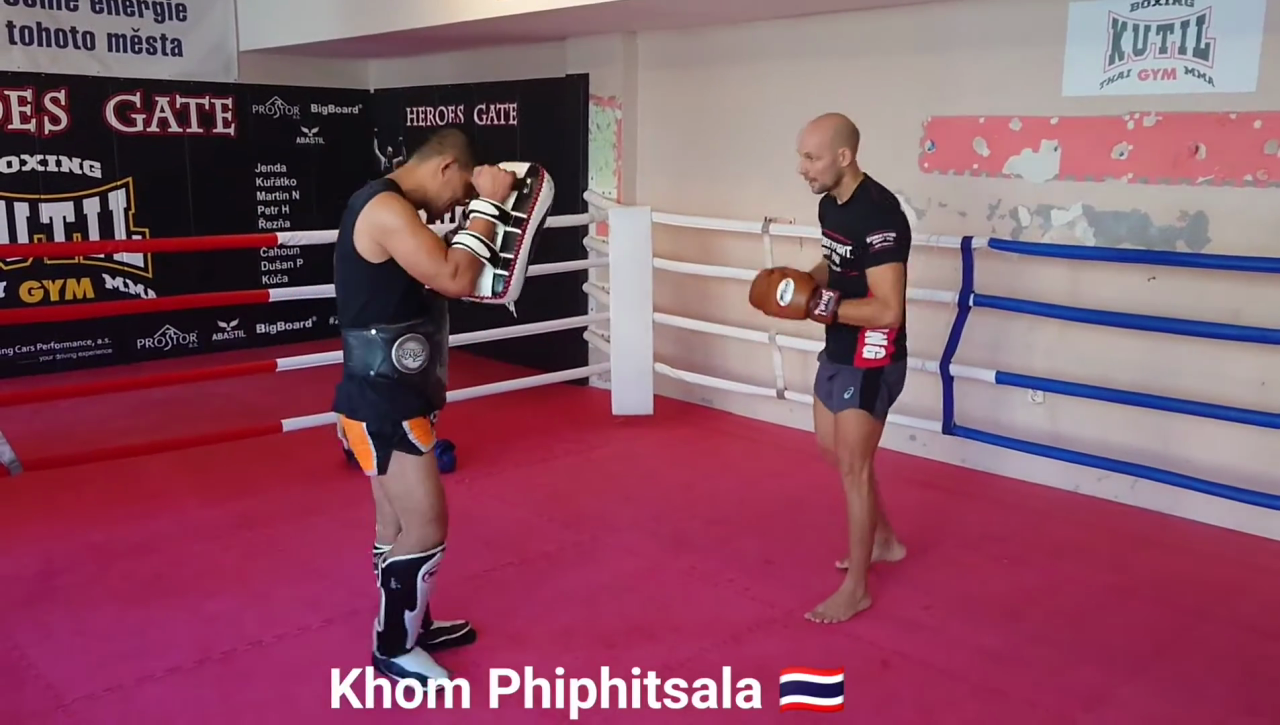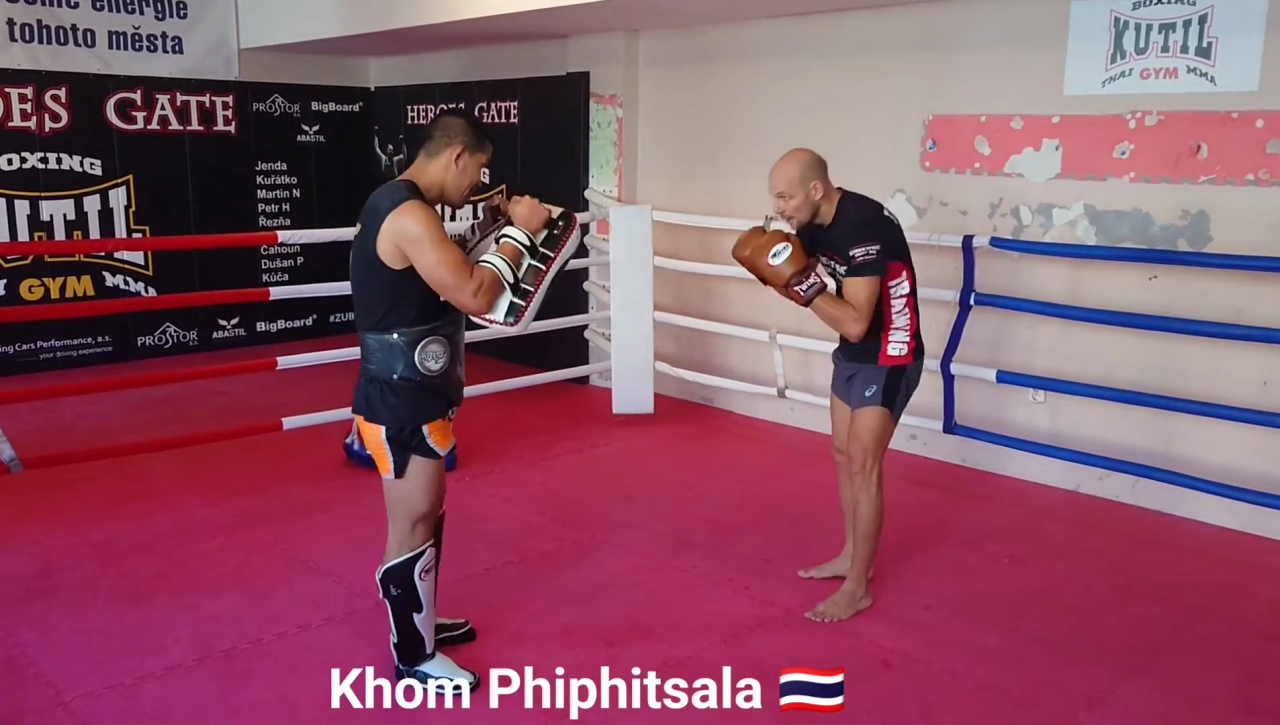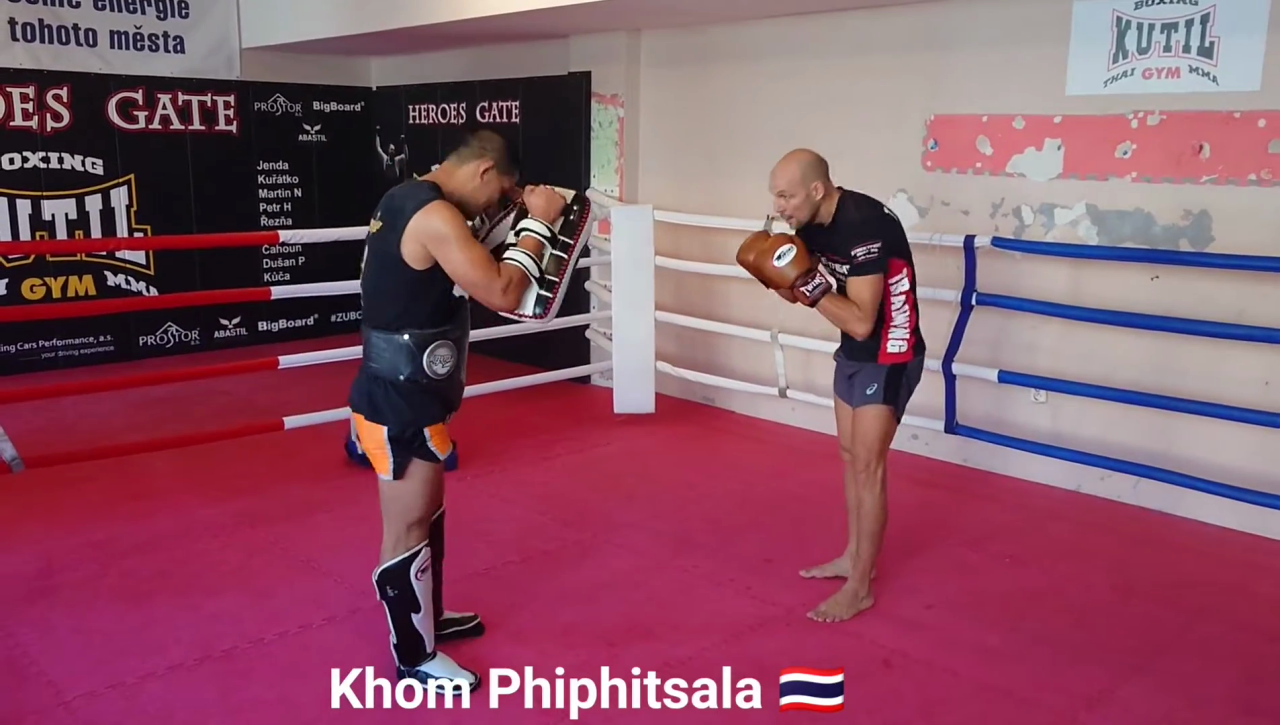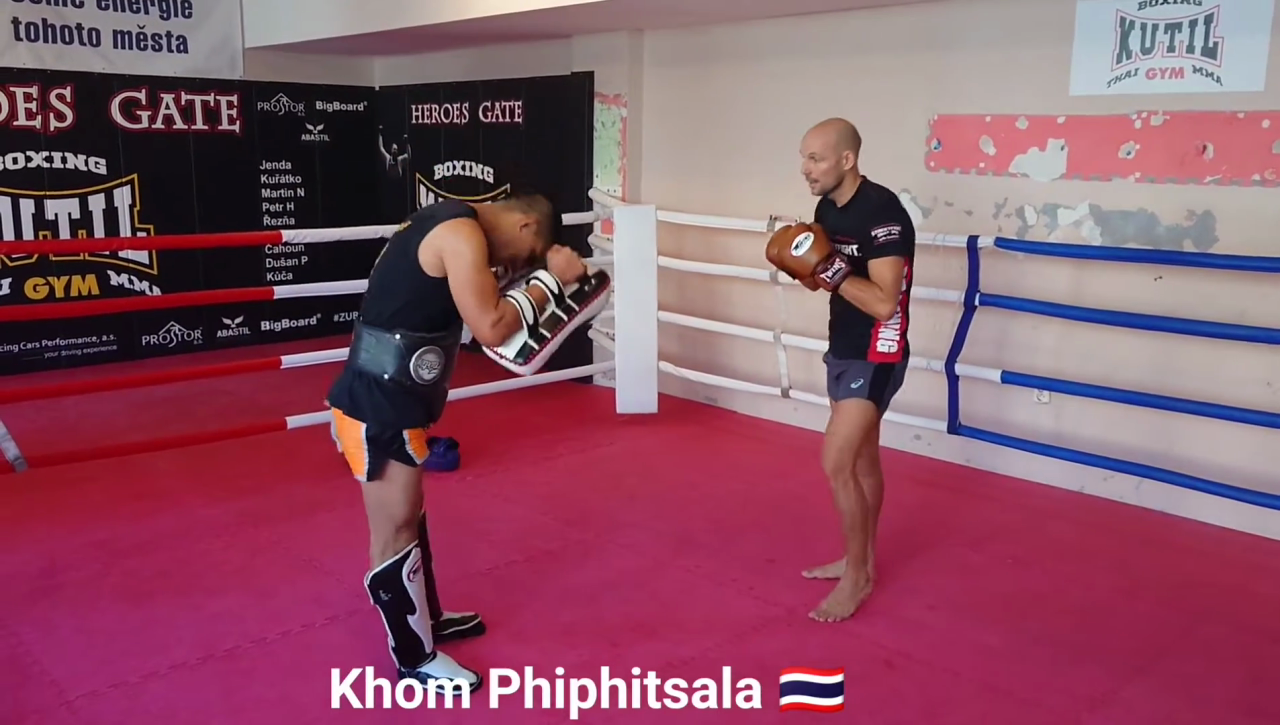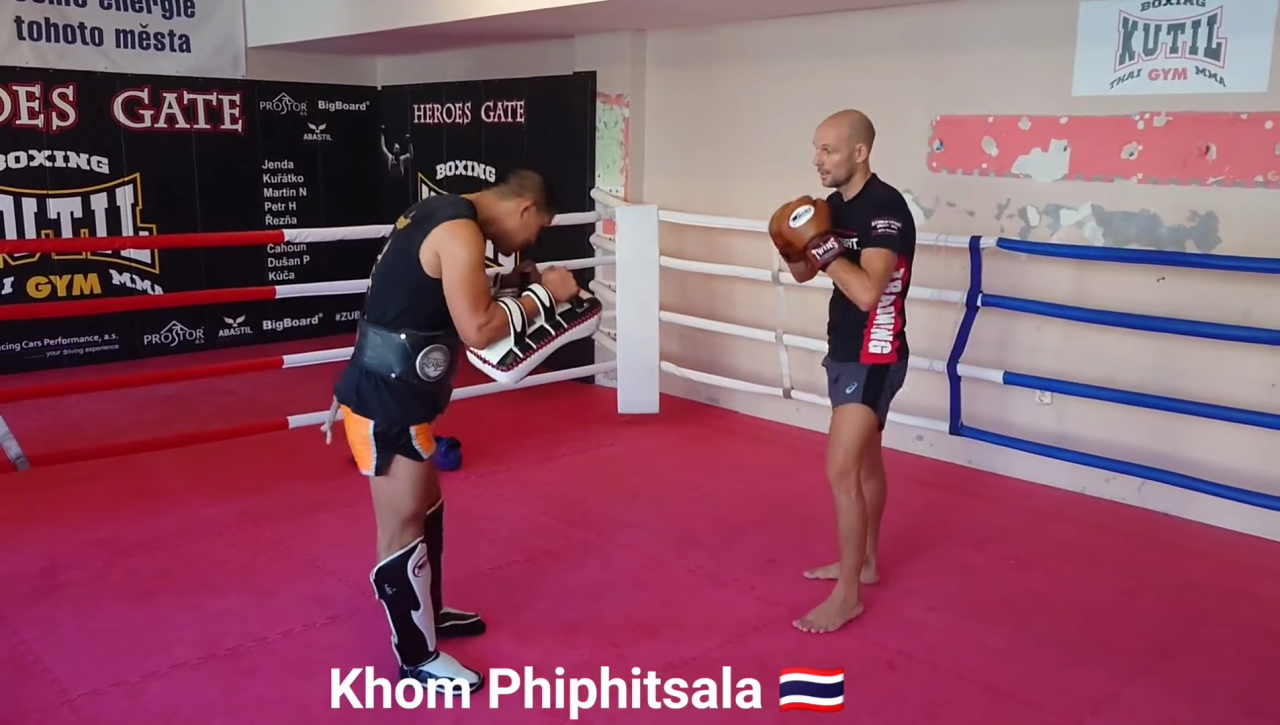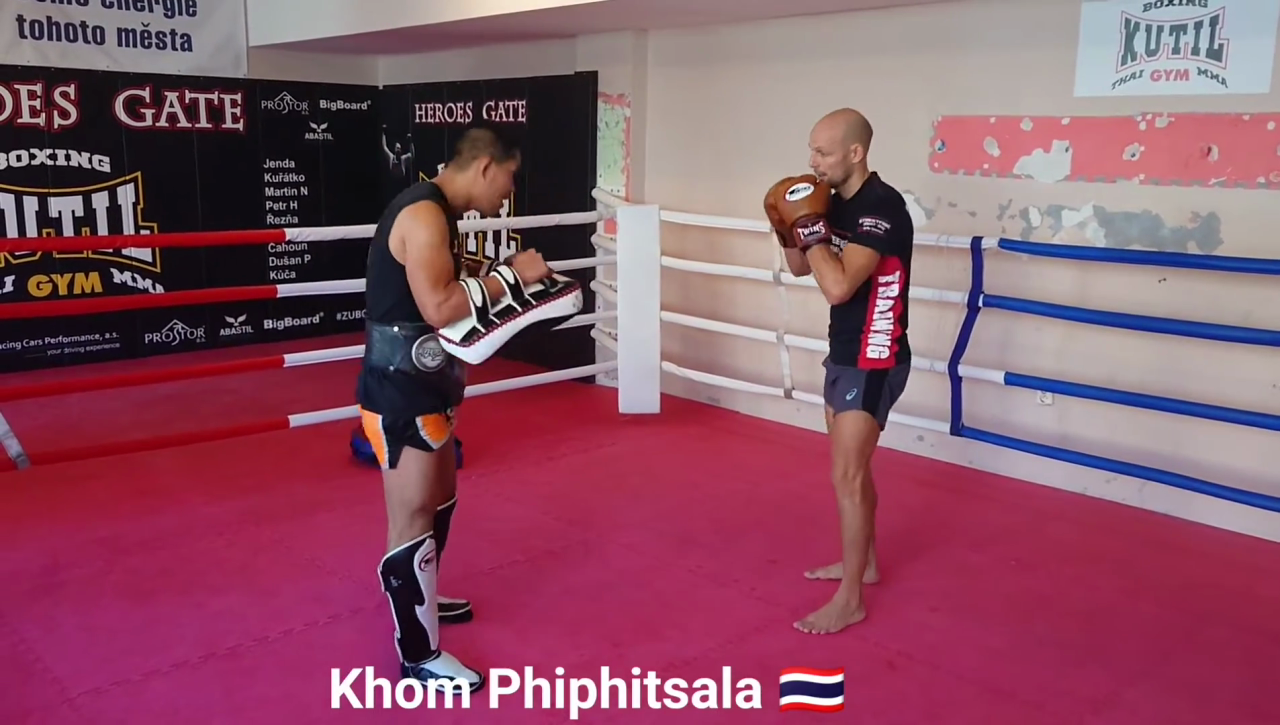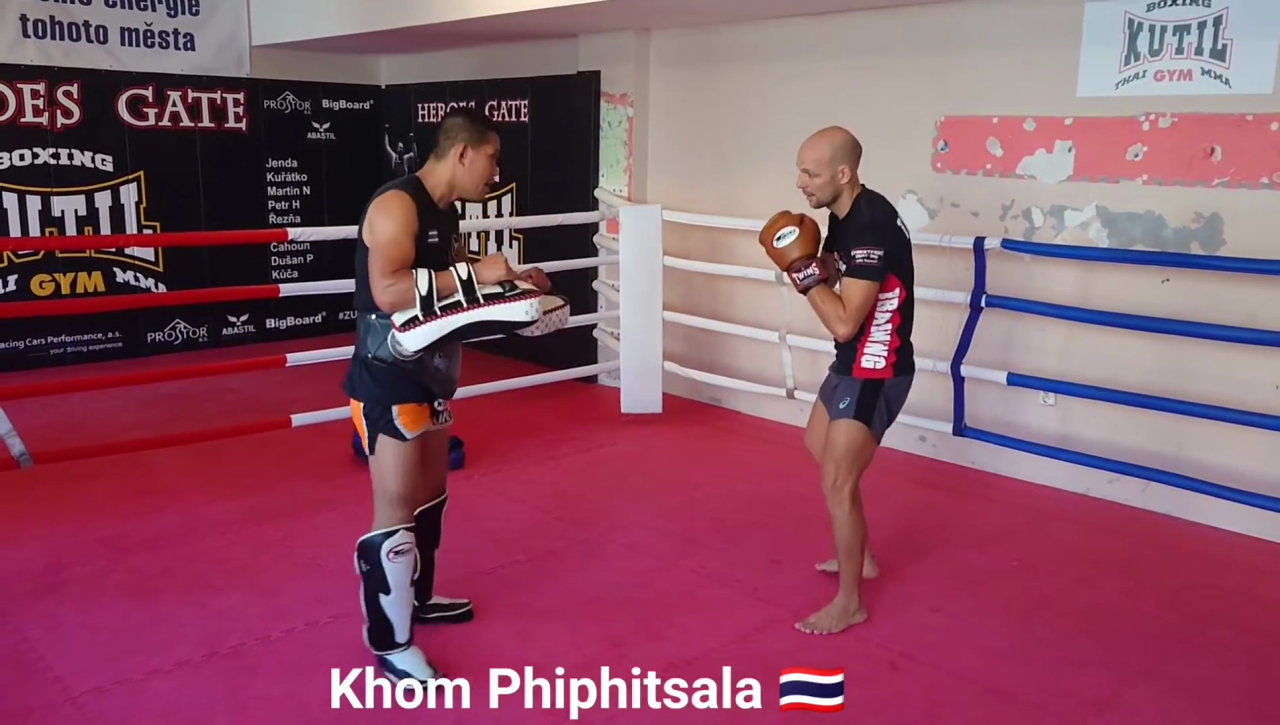
dt=0.2s
person 1, frame 1
left shoulder: (391, 206)
right shoulder: (387, 209)
left elbow: (444, 269)
right elbow: (457, 280)
left wrist: (481, 210)
right wrist: (487, 203)
left hip: (393, 392)
right hip: (382, 399)
left knee: (400, 521)
right knee: (426, 528)
left ankle: (412, 625)
right ankle: (395, 651)
person 1, frame 2
left shoulder: (395, 202)
right shoulder: (409, 216)
left elbow: (448, 277)
right elbow: (475, 296)
left wrist: (497, 229)
right wrist: (520, 233)
left hip: (403, 390)
right hip: (402, 400)
left knee: (425, 516)
right knee: (412, 528)
left ankle: (418, 620)
right ankle: (414, 658)
person 1, frame 3
left shoulder: (408, 202)
right shoulder: (436, 215)
right elbow: (502, 294)
left wrist: (518, 225)
right wrist: (537, 224)
left hip: (400, 389)
right hip: (402, 401)
left knee: (427, 513)
right knee: (407, 528)
left ankle: (426, 616)
right ankle: (415, 658)
person 1, frame 4
left shoulder: (447, 221)
right shoulder: (464, 233)
right elbow: (491, 326)
right wrist: (549, 278)
left hip: (384, 394)
right hip: (383, 403)
left knee: (409, 516)
right knee: (394, 532)
left ankle: (427, 619)
right ankle: (416, 660)
person 1, frame 5
left shoulder: (443, 215)
right shoulder: (460, 232)
right elbow: (476, 330)
left wrist: (468, 318)
right wrist: (543, 293)
left hip: (396, 389)
right hip: (390, 396)
left knee: (426, 507)
right knee: (402, 526)
left ankle: (425, 611)
right ankle: (417, 658)
person 1, frame 6
left shoulder: (439, 212)
right shoulder: (423, 215)
right elbow: (440, 308)
left wrist: (508, 280)
right wrist: (510, 275)
left hip: (427, 386)
right hip: (401, 390)
left knee: (439, 499)
right knee: (412, 521)
left ankle: (419, 603)
right ankle: (420, 655)
person 1, frame 7
left shoulder: (445, 211)
right shoulder: (396, 205)
right elbow: (390, 291)
left wrist: (508, 279)
right wrist: (474, 273)
left hip: (430, 377)
right hip: (388, 381)
left knee: (428, 493)
right knee: (396, 512)
left ankle: (417, 596)
right ankle: (392, 647)
person 2, frame 1
left shoulder: (879, 214)
right shoulder: (831, 203)
left elbow: (888, 311)
left wrist: (817, 302)
right wrist: (794, 286)
left hip: (871, 361)
right hip: (838, 353)
left knee: (852, 467)
right knee: (833, 451)
left ankle: (855, 588)
right ankle: (883, 539)
person 2, frame 2
left shoulder: (863, 226)
right shoulder: (812, 223)
left elbow: (855, 323)
right elbow: (797, 283)
left wrist: (803, 282)
right wrist: (774, 270)
left hip: (887, 359)
right hip: (851, 355)
left knee: (863, 466)
right knee: (843, 454)
left ankle: (857, 587)
right ankle: (851, 555)
person 2, frame 3
left shoulder: (864, 226)
right shoulder: (810, 226)
left elbow: (860, 322)
right elbow: (800, 290)
left wrist: (809, 282)
right wrist: (779, 277)
left hip: (890, 357)
right hip: (853, 354)
left knee: (865, 466)
right knee: (853, 456)
left ankle: (860, 587)
right ankle: (854, 557)
person 2, frame 4
left shoulder: (882, 212)
right shoulder: (826, 209)
left elbow: (883, 303)
left wrist: (829, 269)
right wrist: (799, 265)
left hip: (876, 358)
right hip: (843, 352)
left knee: (834, 462)
right knee: (861, 459)
left ankle: (855, 576)
right ankle: (861, 559)
person 2, frame 5
left shoulder: (886, 208)
right shoulder: (835, 204)
left elbow: (867, 292)
right elbow: (803, 274)
left wrist: (824, 246)
right wrist: (795, 247)
left hip: (874, 359)
right hip: (844, 352)
left knee: (841, 471)
right knee: (865, 462)
left ankle: (847, 596)
right ankle: (862, 561)
person 2, frame 6
left shoulder: (880, 207)
right shoulder: (838, 200)
left elbow: (837, 287)
right elbow: (801, 267)
left wrist: (807, 226)
right wrist: (789, 227)
left hip: (874, 363)
right hip: (846, 355)
left knee: (846, 476)
right knee: (851, 462)
left ankle: (849, 600)
right ankle: (860, 561)
person 2, frame 7
left shoulder: (872, 228)
right shoulder: (845, 214)
left elbow: (844, 323)
right elbow: (831, 276)
left wrist: (801, 269)
right wrist: (809, 260)
left hip: (876, 372)
right hip: (855, 364)
left knee: (836, 484)
right knee: (818, 447)
left ankle: (849, 603)
right ankle: (859, 555)
